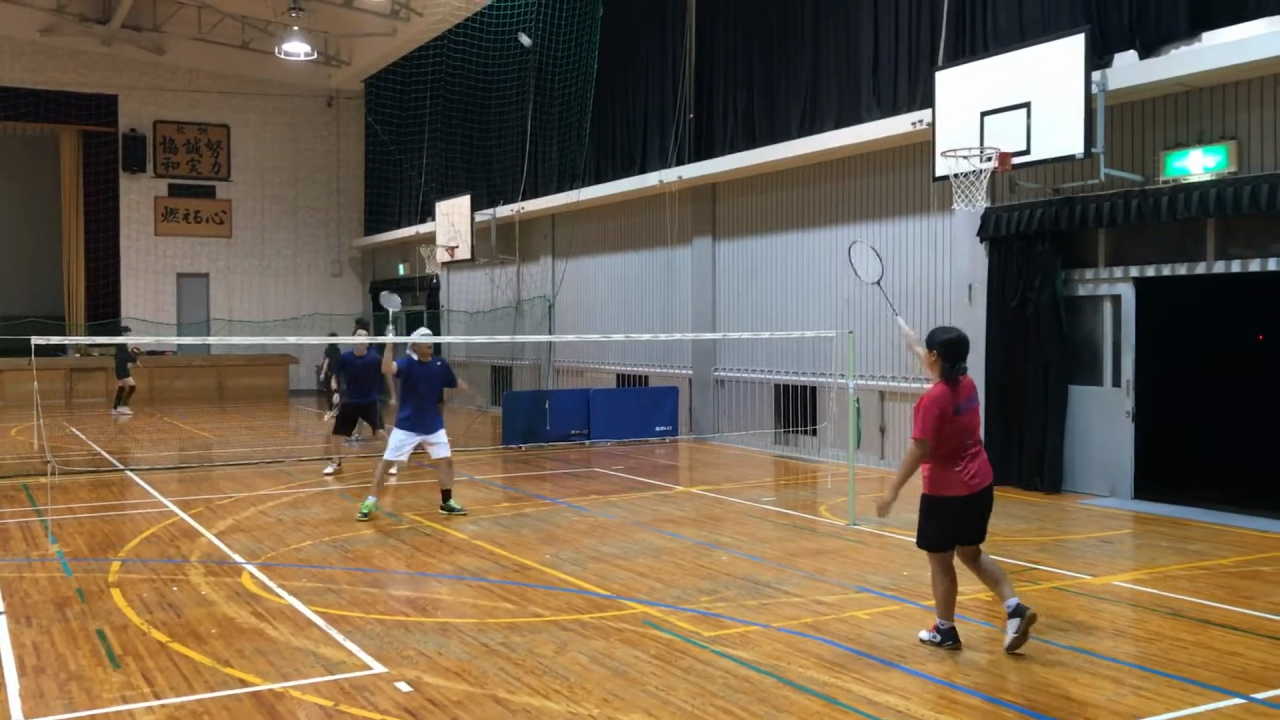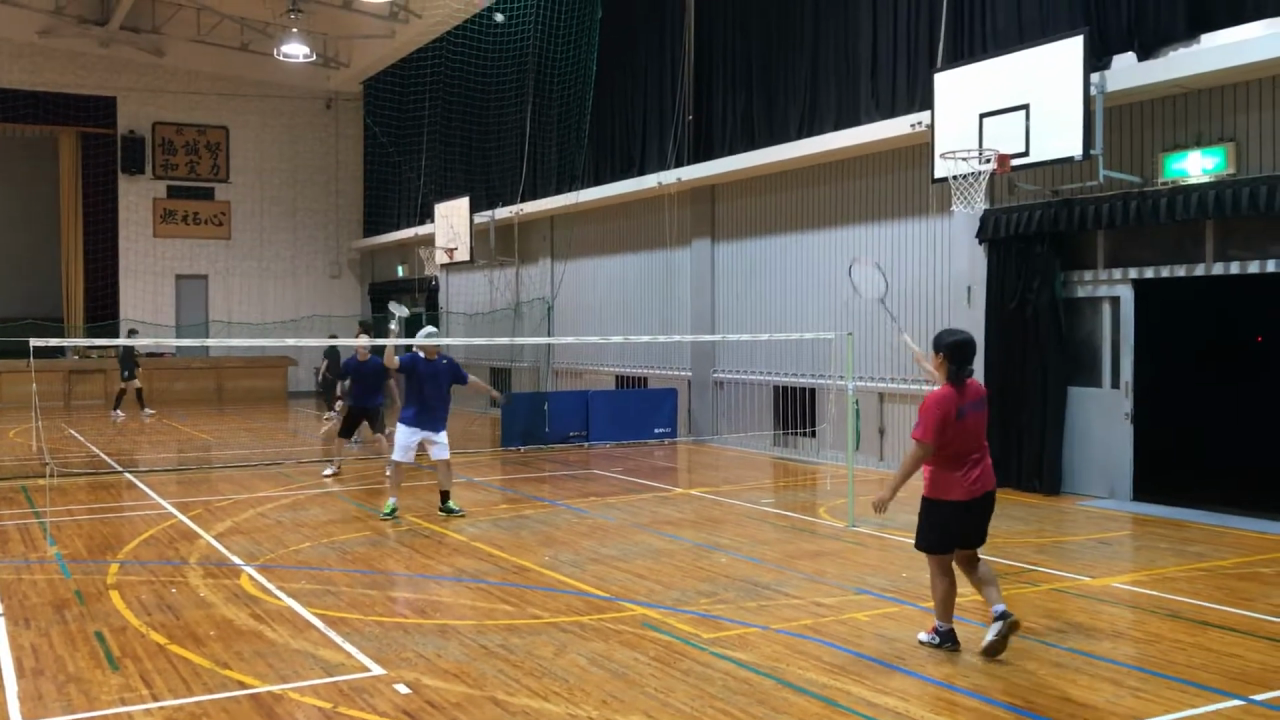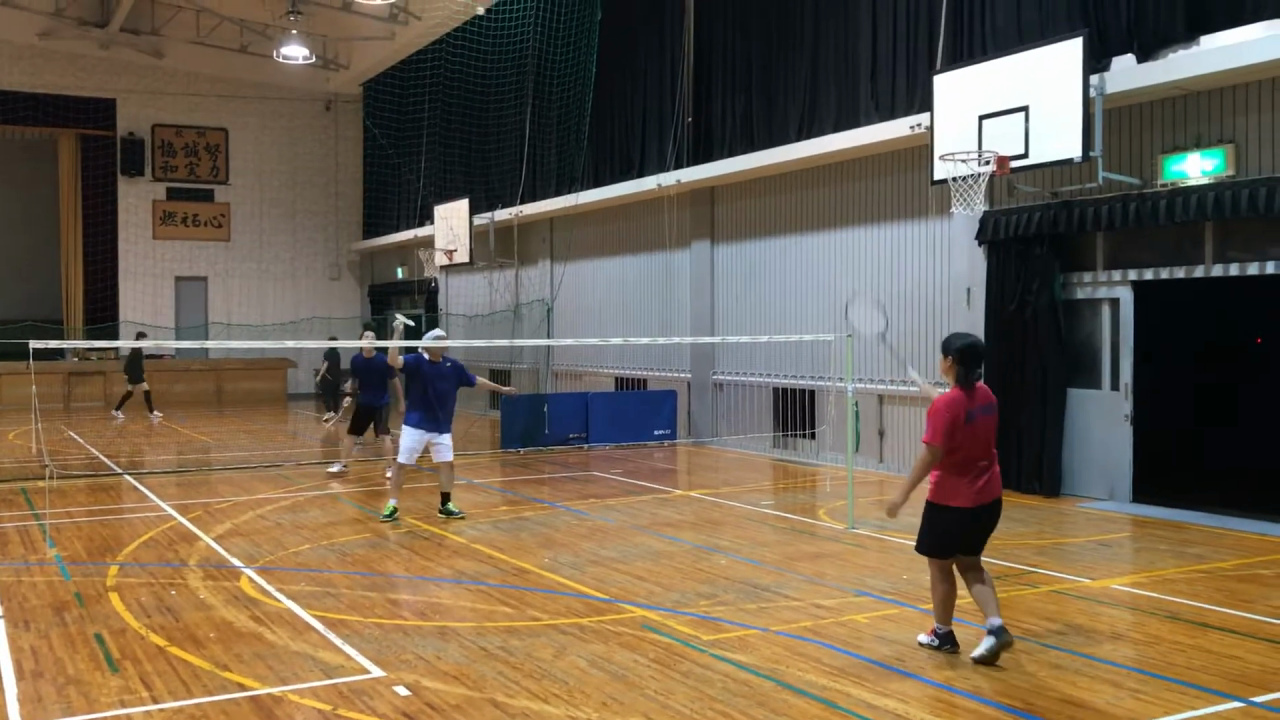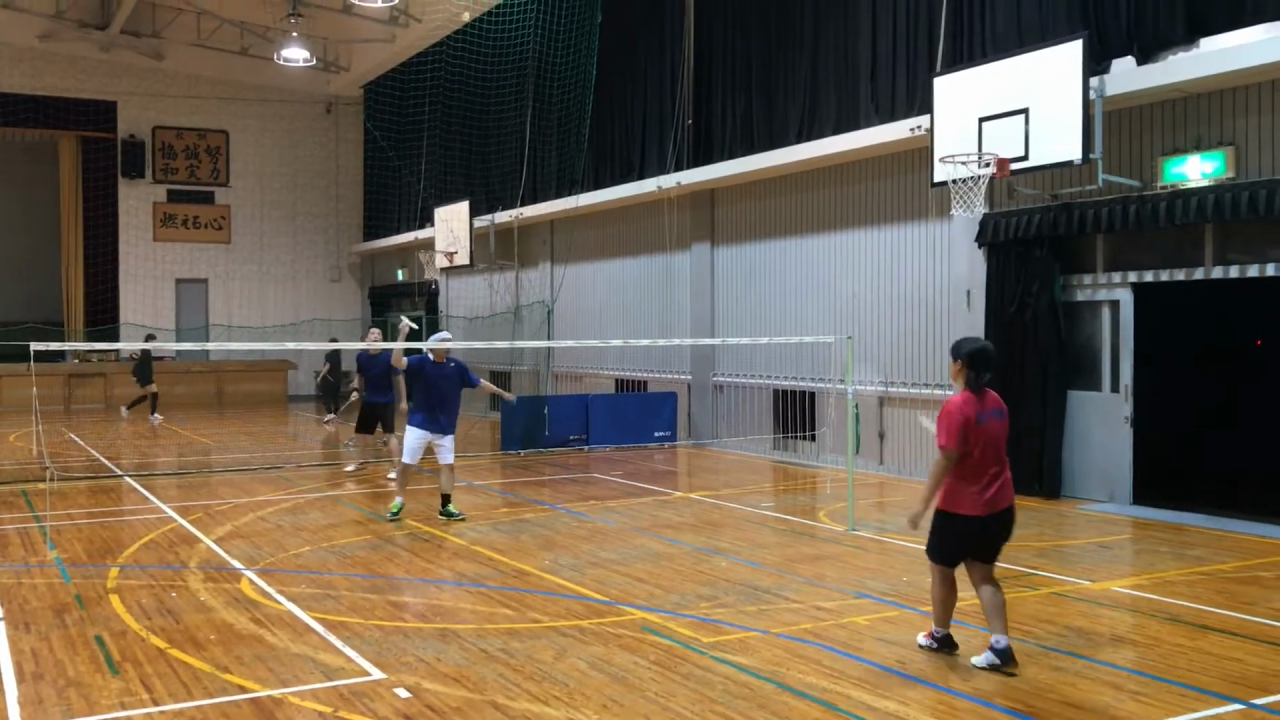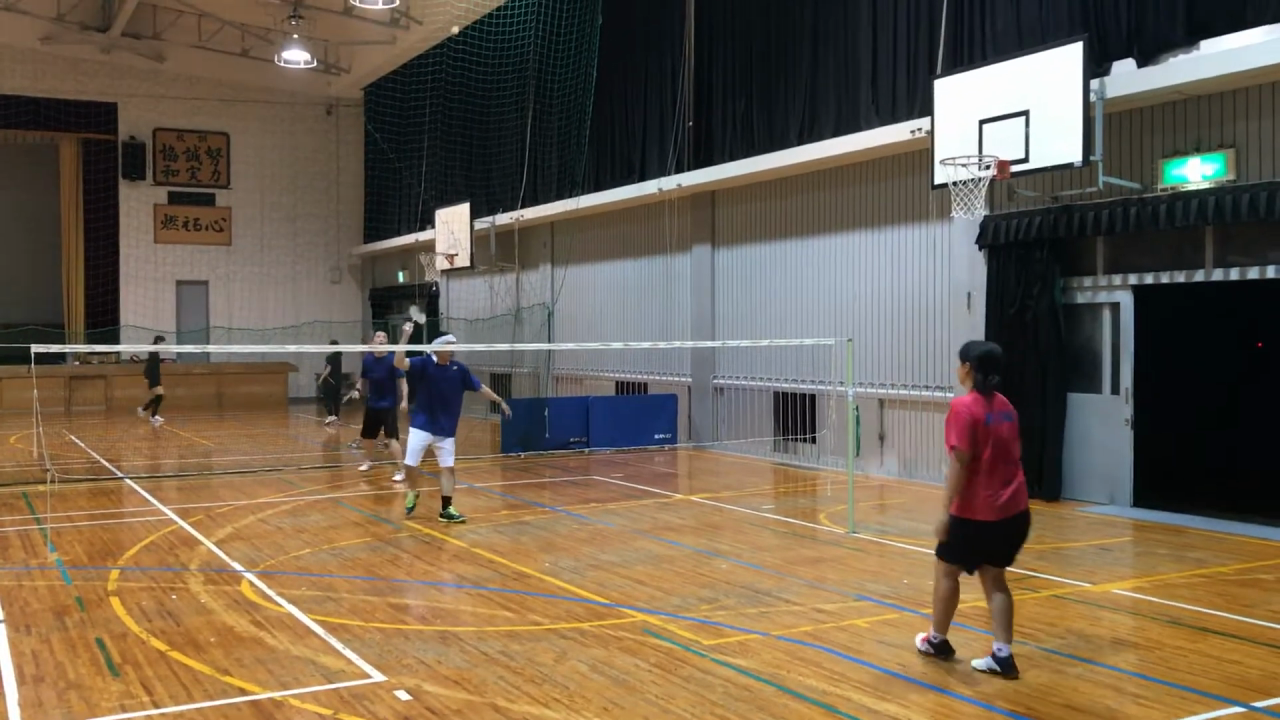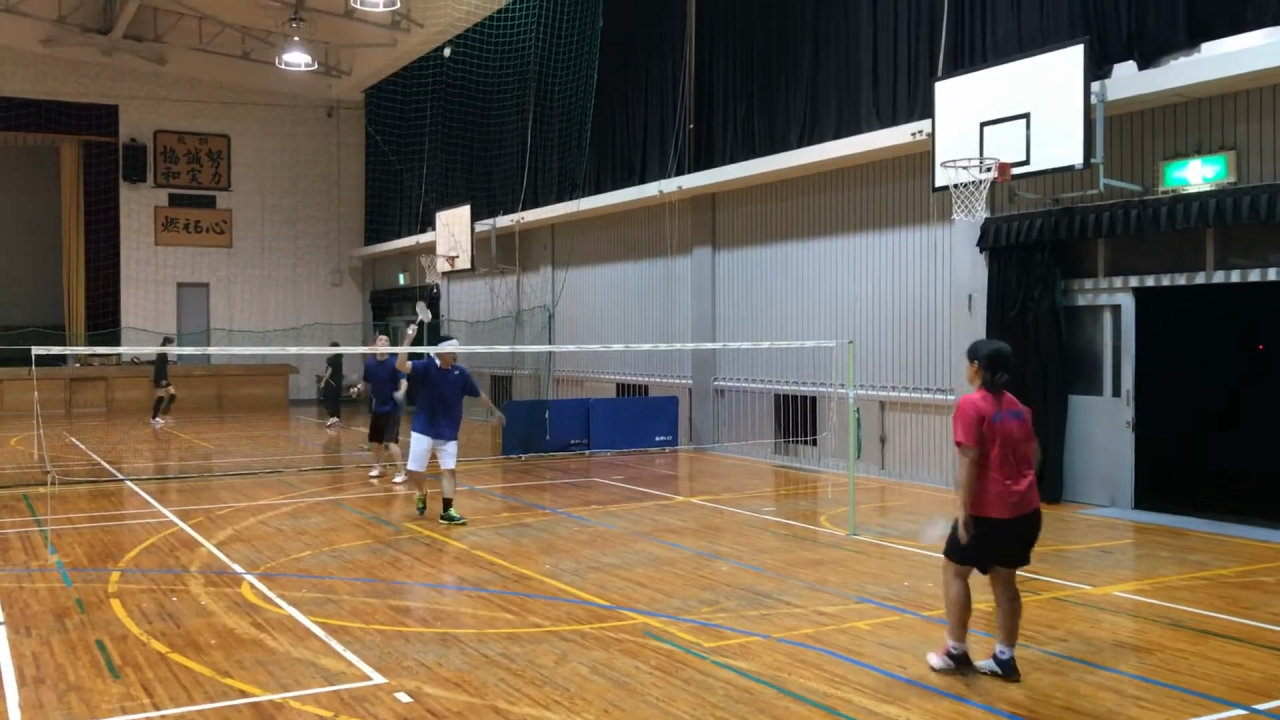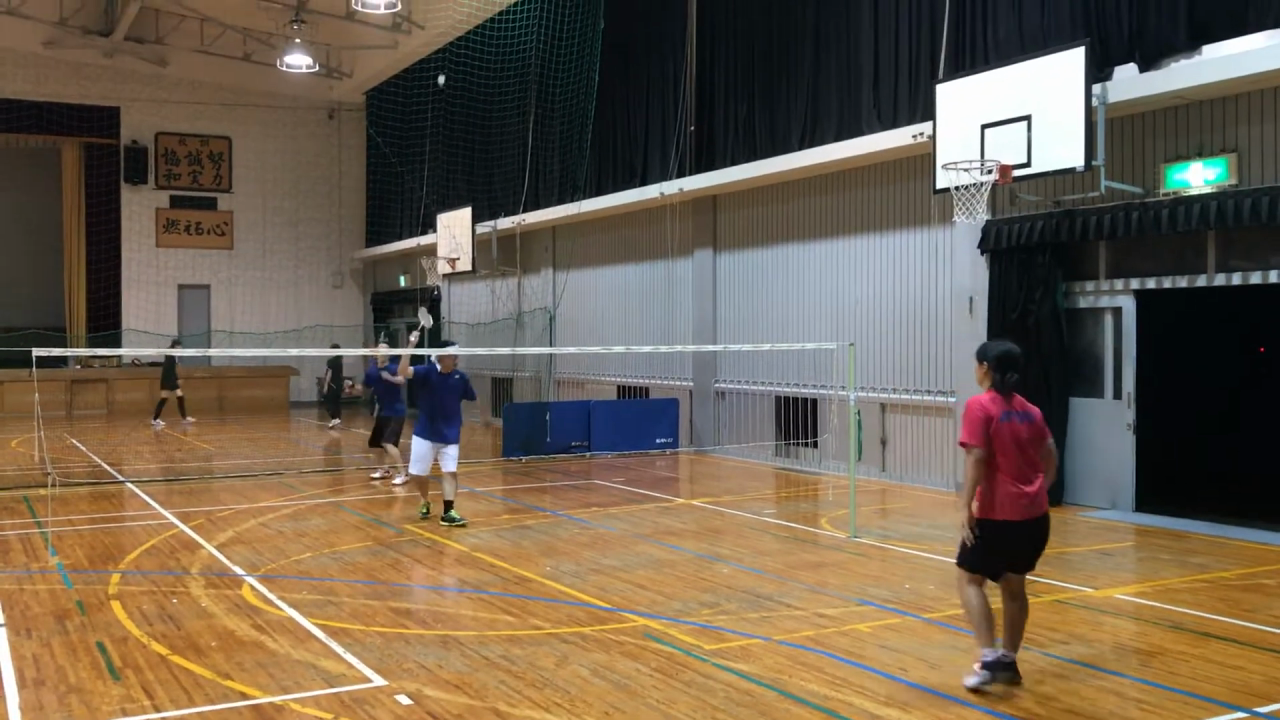
dt=0.1s
person 1, frame 1
left shoulder: (933, 398)
right shoulder: (966, 385)
left elbow: (920, 450)
right elbow: (948, 375)
left wrist: (892, 490)
right wrist: (915, 348)
left hip: (946, 492)
right hip: (979, 486)
left knee: (940, 561)
right knee: (972, 553)
left ankle: (945, 631)
right ankle: (1015, 608)
person 1, frame 2
left shoulder: (937, 400)
right shoulder: (976, 388)
left elbow: (921, 452)
left wrist: (890, 490)
right wrist: (929, 367)
left hip: (946, 495)
right hip: (982, 490)
left knee: (939, 563)
right knee: (968, 557)
left ankle: (943, 632)
right ankle: (1000, 614)
person 1, frame 3
left shoulder: (946, 404)
right shoulder: (986, 395)
left elbow: (931, 456)
left wrist: (902, 494)
left hip: (952, 500)
right hip: (988, 497)
left knee: (940, 566)
right knee: (969, 564)
left ankle: (942, 634)
right ankle: (996, 629)
person 1, frame 4
left shoulder: (955, 407)
right shoulder: (996, 402)
left elbow: (946, 460)
left wrist: (923, 504)
left hip: (962, 507)
right hip: (1000, 505)
left knee: (941, 569)
right knee: (983, 574)
left ankle: (940, 636)
right ankle: (1000, 648)
person 1, frame 5
left shoulder: (963, 408)
right shoulder: (1006, 407)
left elbow: (960, 463)
left wrist: (946, 510)
left hip: (976, 512)
right hip: (1015, 510)
left knee: (945, 570)
right knee: (994, 579)
left ankle: (937, 639)
right ankle: (1002, 655)
person 1, frame 6
left shoulder: (970, 405)
right shoulder: (1017, 407)
left elbow: (969, 460)
right elbow: (1034, 455)
left wrist: (963, 511)
left hip: (987, 511)
right hip: (1025, 509)
left knee: (954, 571)
right knee: (1004, 580)
left ankle: (956, 651)
right ankle: (1004, 658)
person 1, frame 7
left shoulder: (979, 406)
right shoulder: (1030, 410)
left elbow: (976, 460)
right elbow: (1051, 458)
left wrist: (966, 509)
left hip: (998, 514)
right hip: (1035, 513)
left knee: (969, 580)
right knee: (1012, 584)
left ankle: (994, 660)
right ankle: (1006, 660)
person 2, frame 1
left shoulder: (441, 365)
right shoulder: (408, 362)
left elbow: (456, 383)
right elbow: (387, 369)
left hip: (434, 425)
right hip: (407, 425)
left knee: (445, 461)
right knee: (388, 461)
left ankle: (447, 502)
right ankle: (371, 501)
person 2, frame 2
left shoulder: (447, 363)
right shoulder: (412, 360)
left elbow: (467, 380)
right elbow: (389, 362)
left wrist: (490, 390)
right wrist: (392, 336)
left hip: (436, 425)
right hip: (410, 423)
left knee: (443, 462)
right knee: (399, 462)
left ankle: (445, 503)
right ankle: (392, 502)
person 2, frame 3
left shoulder: (453, 365)
right shoulder: (416, 362)
left elbow: (475, 381)
right elbow: (393, 361)
left wrist: (500, 388)
right wrist: (397, 334)
left hip: (441, 427)
right hip: (415, 424)
left knee: (446, 463)
right knee: (401, 463)
left ankle: (445, 505)
right ankle: (392, 505)
person 2, frame 4
left shoulder: (456, 366)
right shoulder: (420, 362)
left elbow: (478, 383)
right elbow: (397, 362)
left wrist: (502, 393)
right wrist: (402, 335)
left hip: (445, 428)
right hip: (419, 425)
left knee: (448, 465)
right knee: (406, 463)
left ankle: (446, 507)
right ankle: (398, 502)
person 2, frame 5
left shoulder: (459, 369)
right shoulder: (424, 364)
left elbow: (479, 388)
right elbow: (399, 363)
left wrist: (500, 401)
right wrist: (405, 337)
left hip: (446, 430)
right hip: (421, 426)
left knee: (448, 467)
right knee: (412, 465)
left ankle: (446, 509)
right ankle: (412, 494)
person 2, frame 6
left shoulder: (461, 373)
right shoulder: (426, 367)
left elbow: (478, 394)
right elbow: (401, 366)
left wrist: (495, 410)
right wrist: (408, 339)
left hip: (448, 433)
right hip: (423, 430)
left knee: (449, 470)
right knee: (416, 471)
left ankle: (447, 511)
right ankle: (422, 494)
person 2, frame 7
left shoulder: (461, 377)
right shoulder: (427, 372)
left elbow: (472, 399)
right elbow: (403, 371)
right wrist: (411, 345)
left hip: (449, 436)
right hip: (424, 434)
left knee: (450, 472)
right knee: (418, 474)
left ankle: (449, 513)
right ankle: (425, 501)
